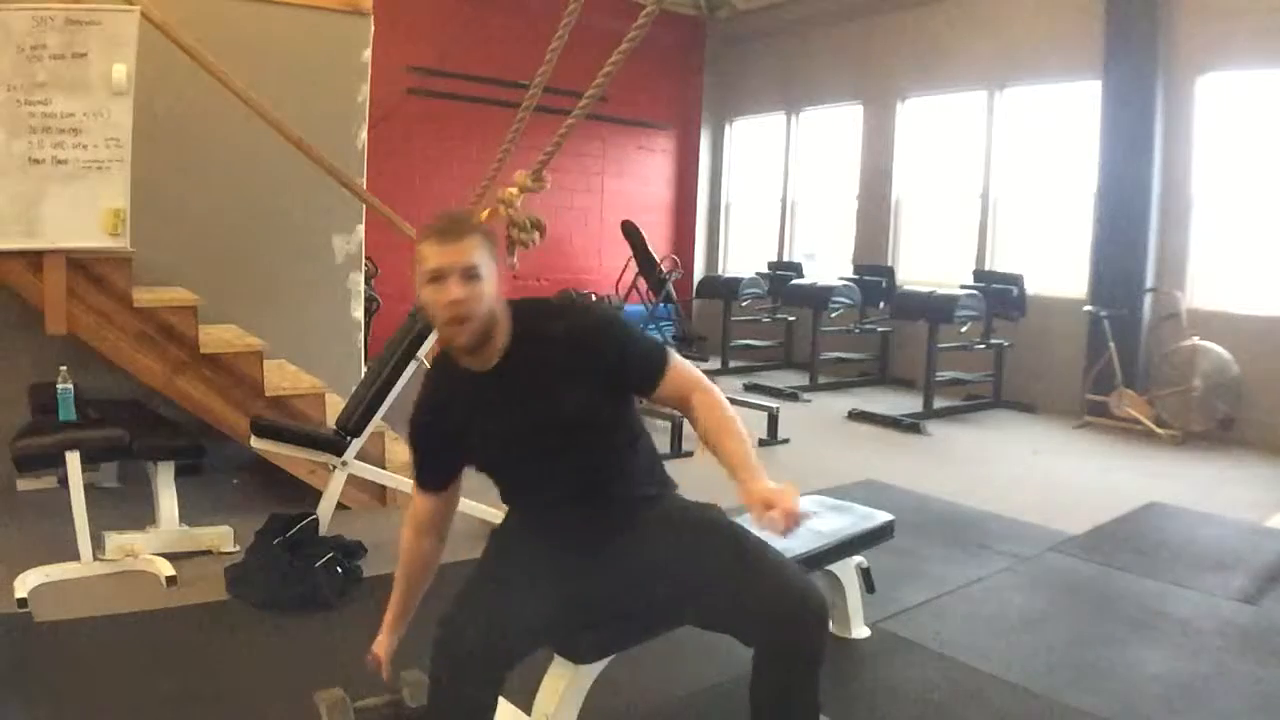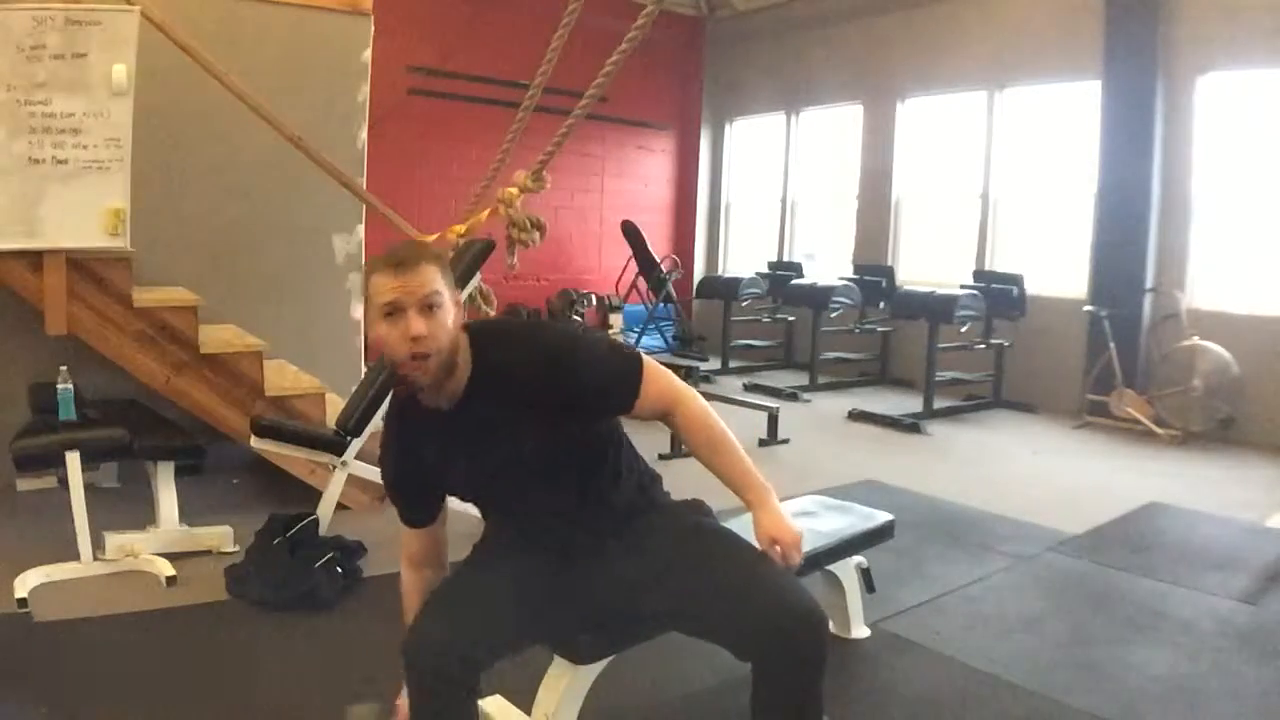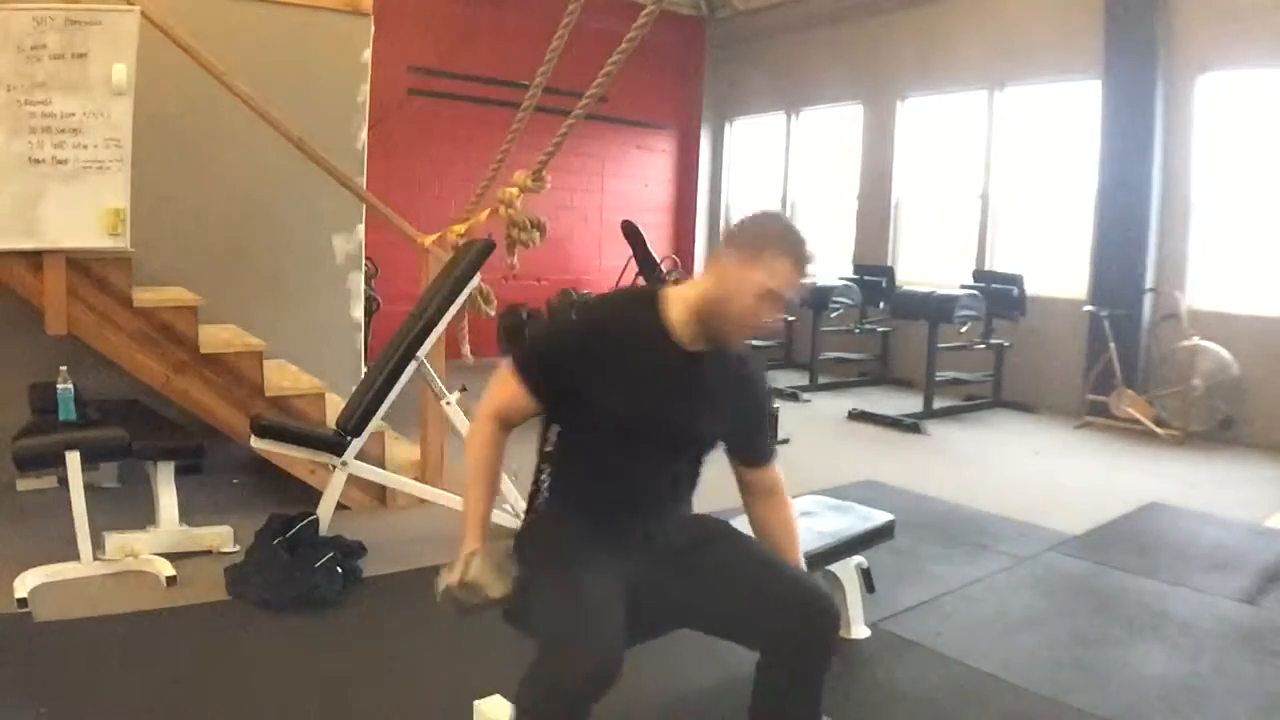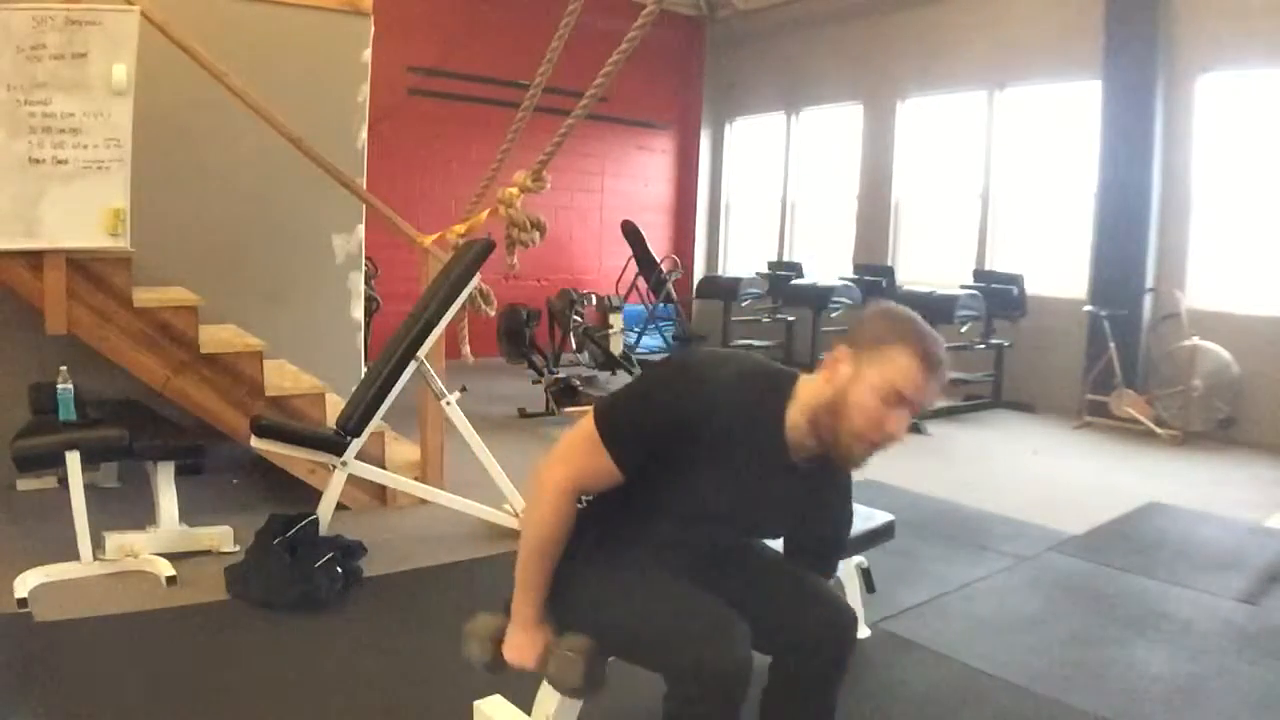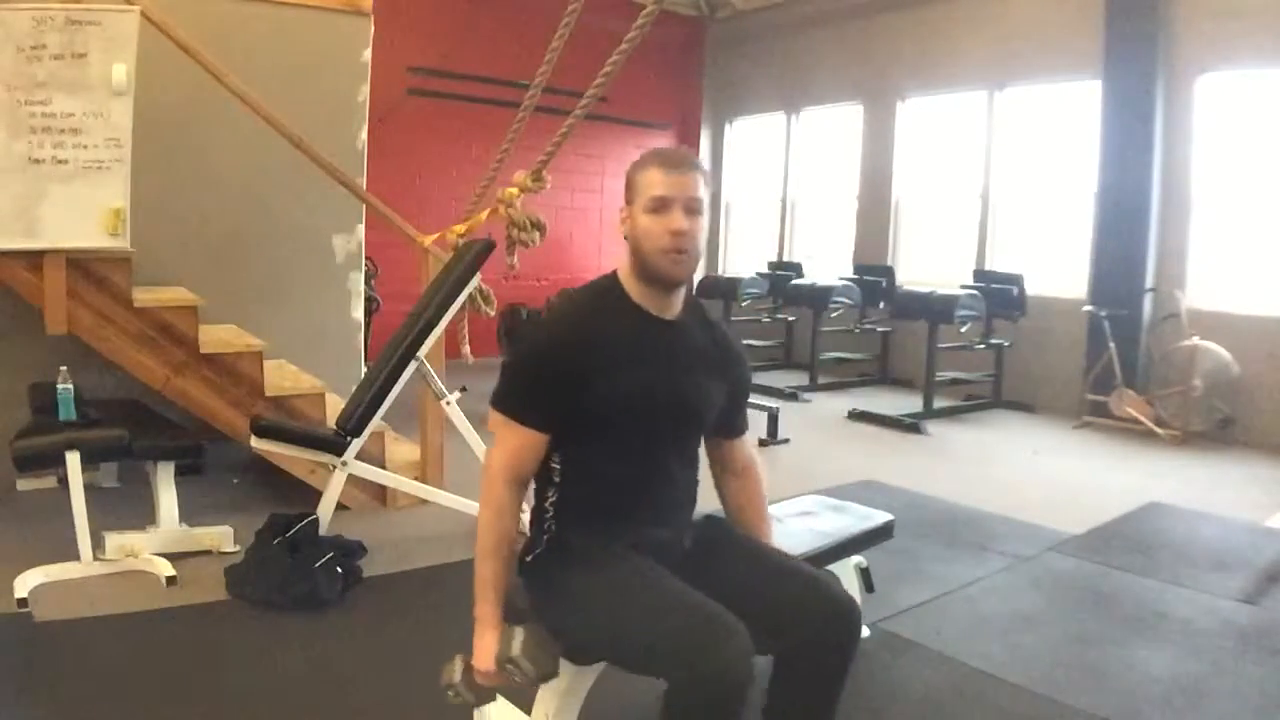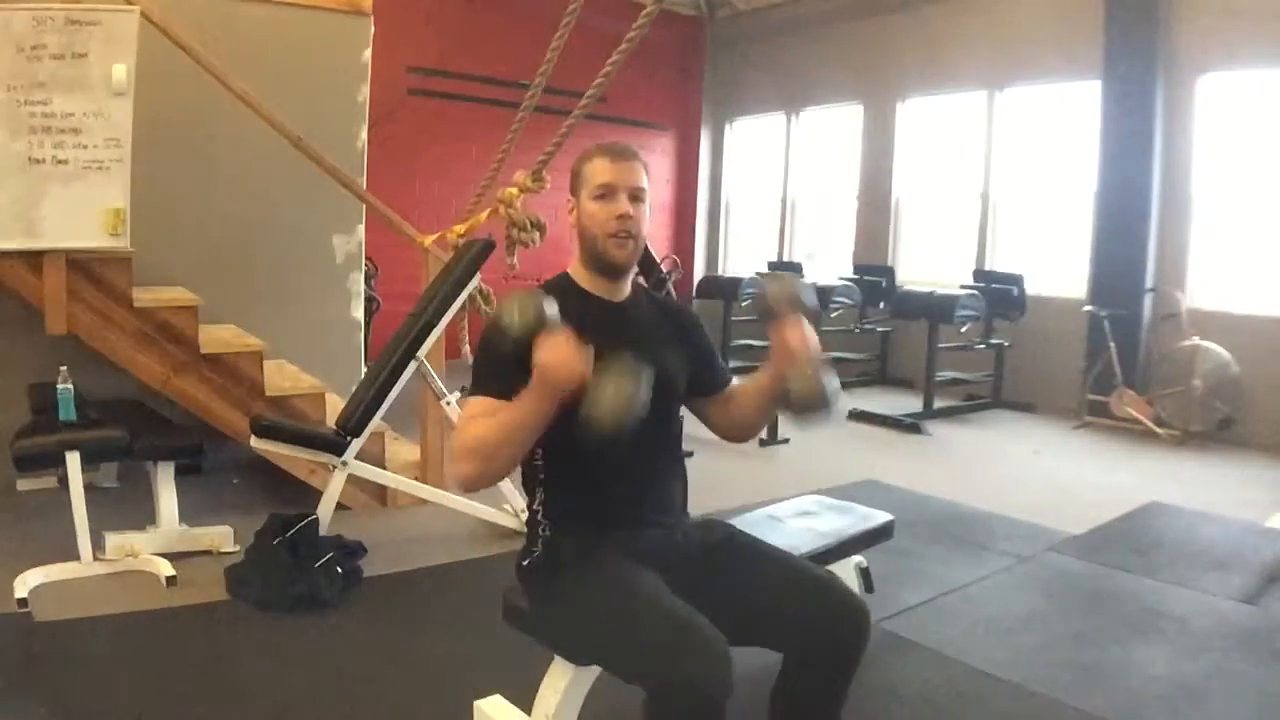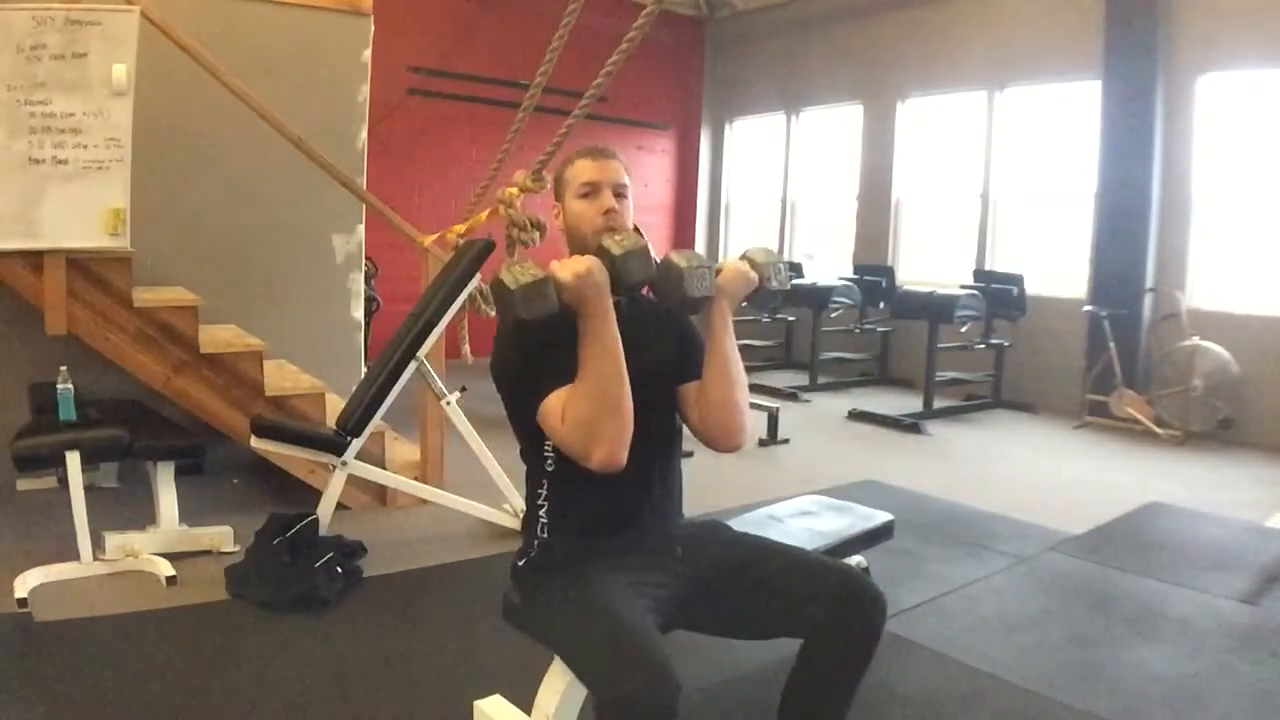
dt=0.7s
person 1, frame 1
left shoulder: (576, 330)
right shoulder: (440, 404)
left elbow: (692, 391)
right elbow: (427, 524)
left wrist: (753, 477)
right wrist: (392, 628)
left hip: (647, 522)
right hip: (544, 546)
left knee: (798, 611)
right knee: (465, 647)
person 1, frame 2
left shoulder: (540, 354)
right shoulder: (406, 440)
left elbow: (673, 400)
right elbow: (424, 561)
left wrist: (763, 502)
left hip: (638, 529)
right hip: (528, 555)
left knee: (794, 624)
right knee: (433, 651)
person 1, frame 3
left shoulder: (741, 382)
right shoulder: (599, 329)
left elbow: (763, 490)
right elbow: (494, 417)
left wrist: (799, 602)
right wrist: (473, 543)
left hip: (670, 538)
right hip: (571, 538)
left knee: (809, 614)
right knee: (583, 659)
person 1, frame 4
left shoulder: (825, 484)
right shoulder: (705, 393)
left elbow: (805, 594)
right elbow: (562, 474)
right wrist: (527, 621)
right hip: (591, 557)
left knee: (827, 626)
right knee: (716, 650)
person 1, frame 5
left shoulder: (717, 348)
right shoulder: (565, 334)
left elbow: (735, 466)
right elbow: (504, 478)
left wrist: (766, 580)
right wrist: (489, 622)
left hip: (681, 541)
right hip: (579, 557)
left knee: (829, 617)
right knee: (717, 652)
person 1, frame 6
left shoulder: (672, 321)
left elbow: (729, 418)
right elbow: (466, 464)
left wrist: (780, 370)
right wrist: (546, 387)
left hip: (677, 538)
right hip: (577, 557)
left knee: (839, 619)
right knee: (696, 667)
person 1, frame 7
left shoulder: (664, 319)
right shoulder: (531, 326)
left elbow: (726, 432)
right elbow: (604, 448)
left wrist: (719, 309)
right wrist: (595, 310)
left hip: (673, 541)
right hip: (576, 560)
left knee: (853, 602)
